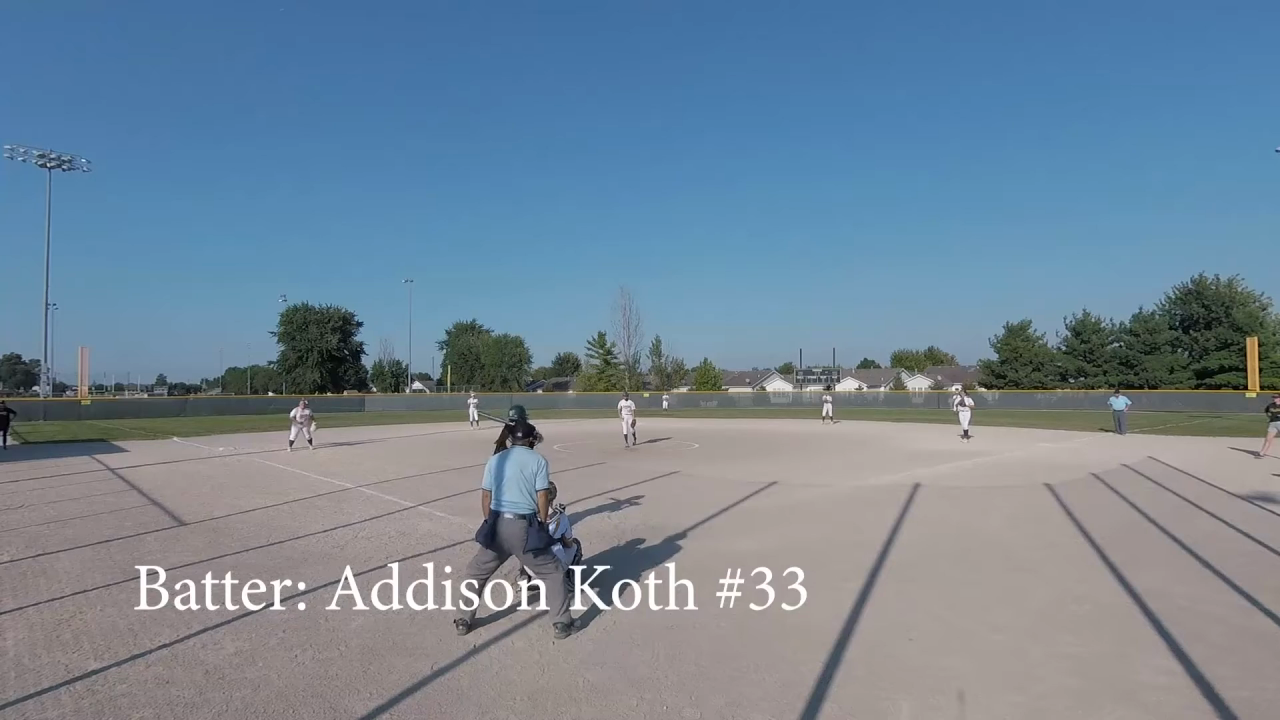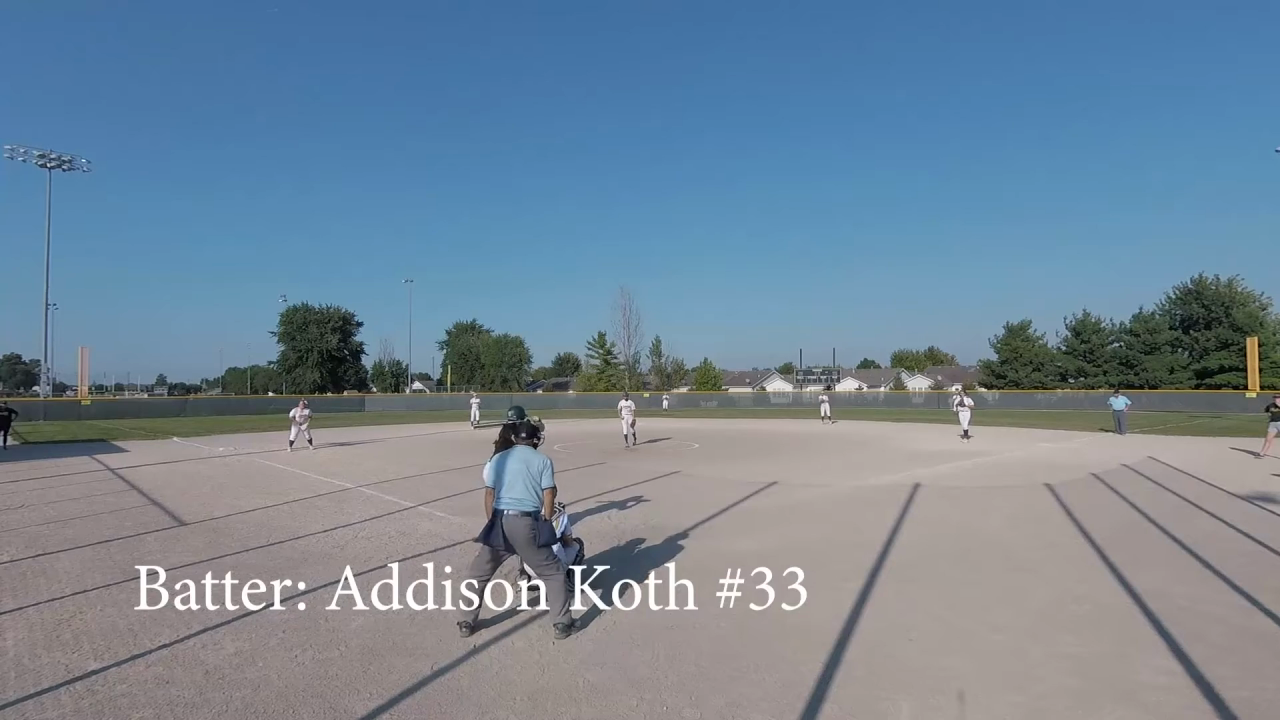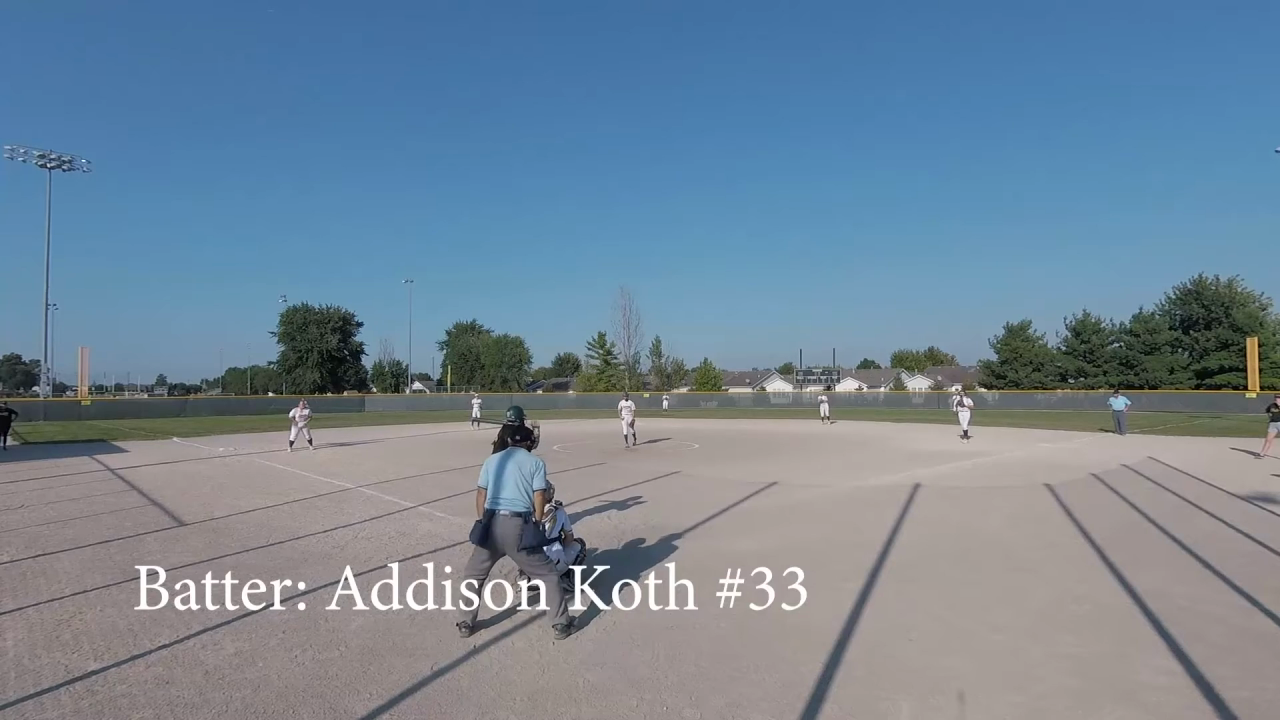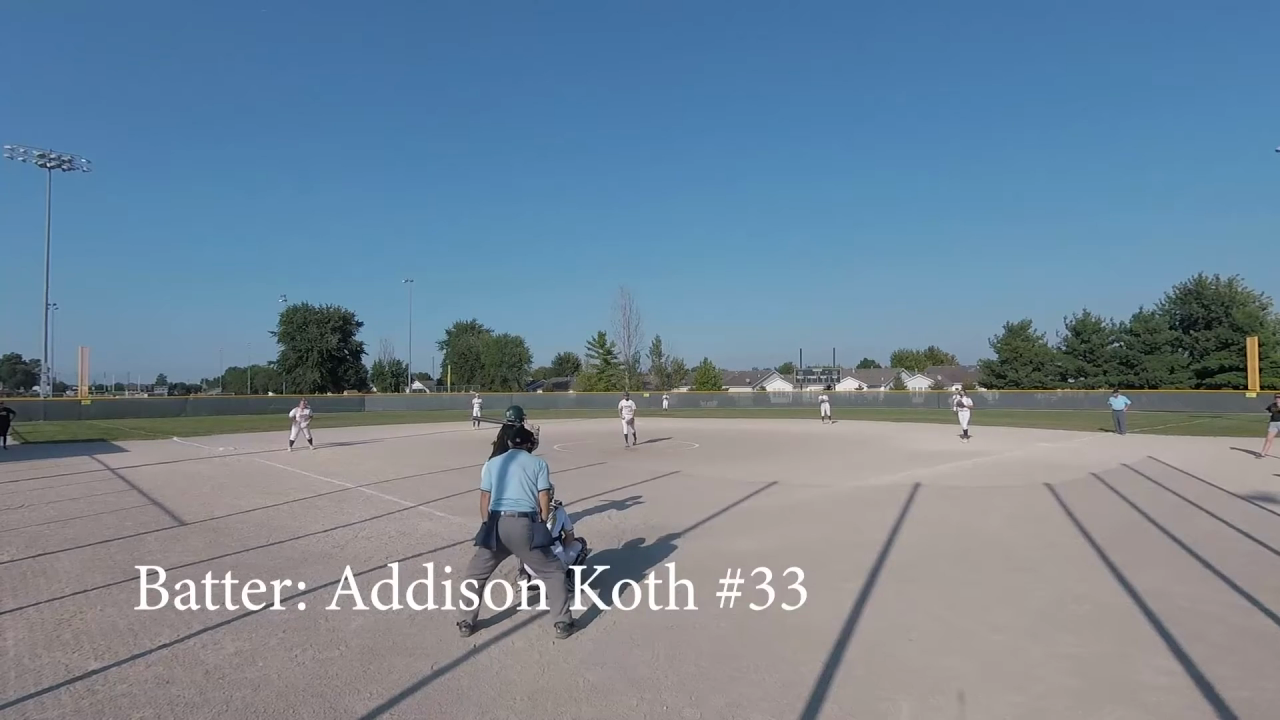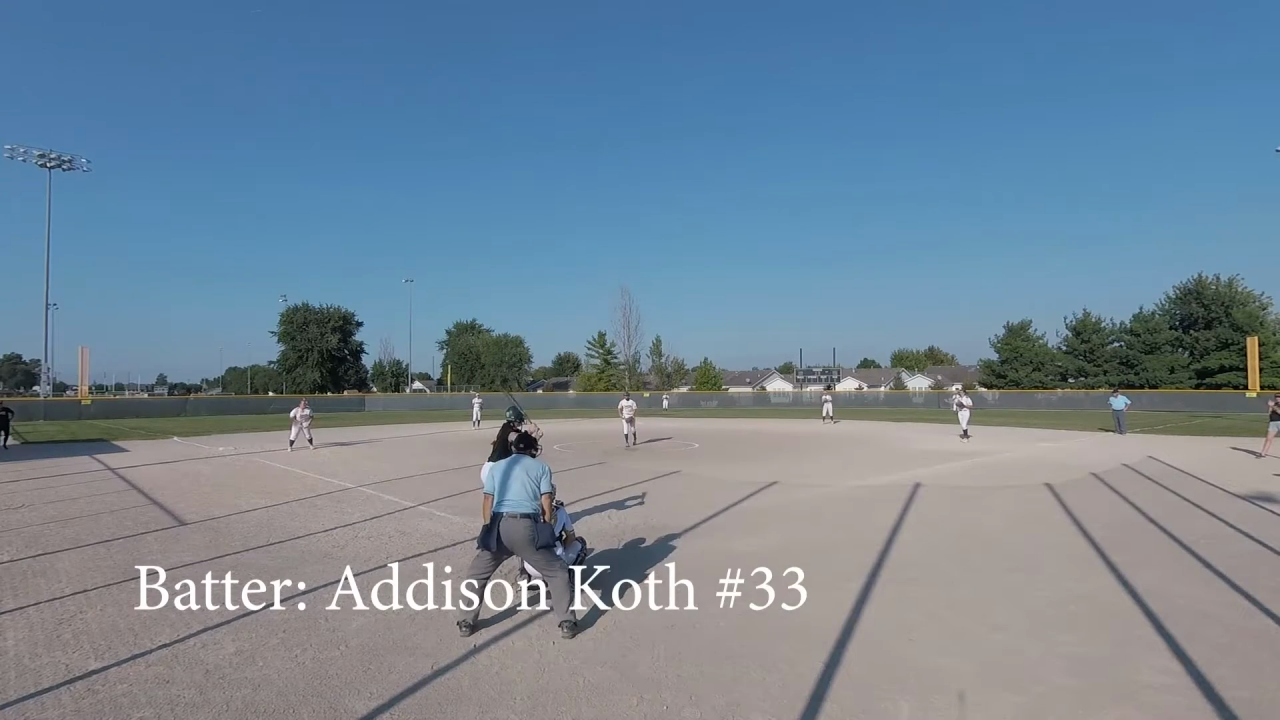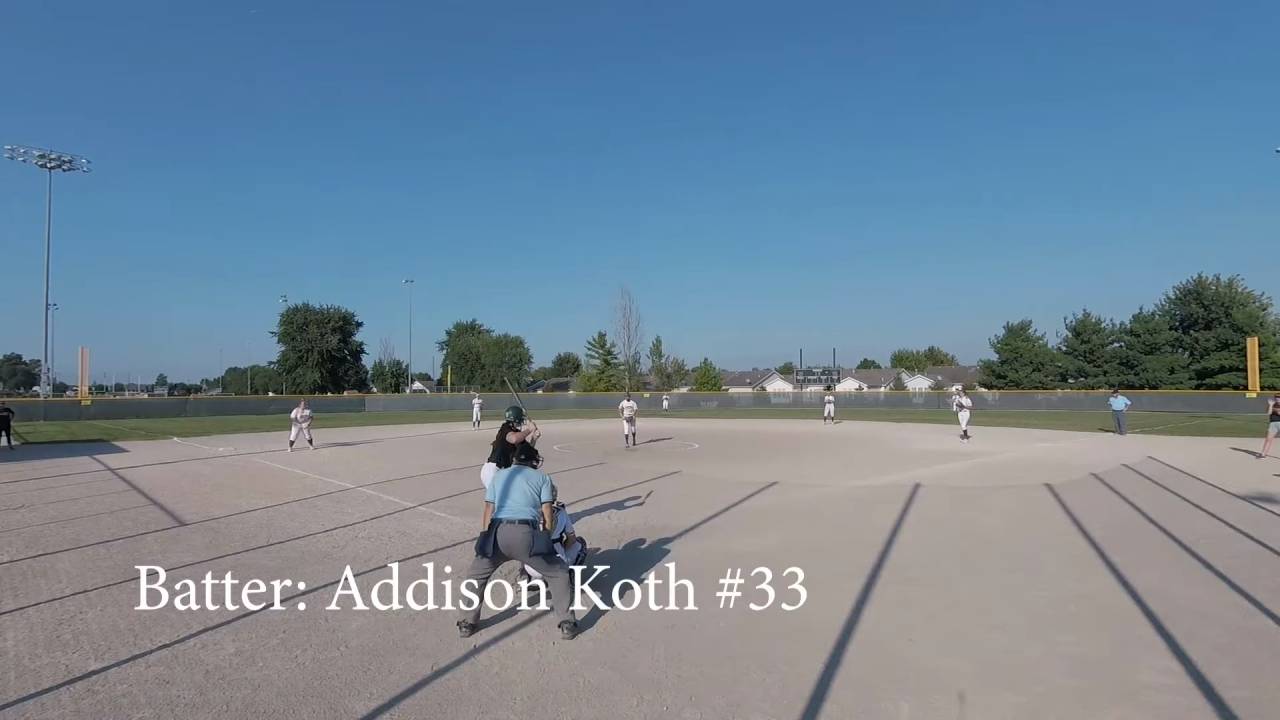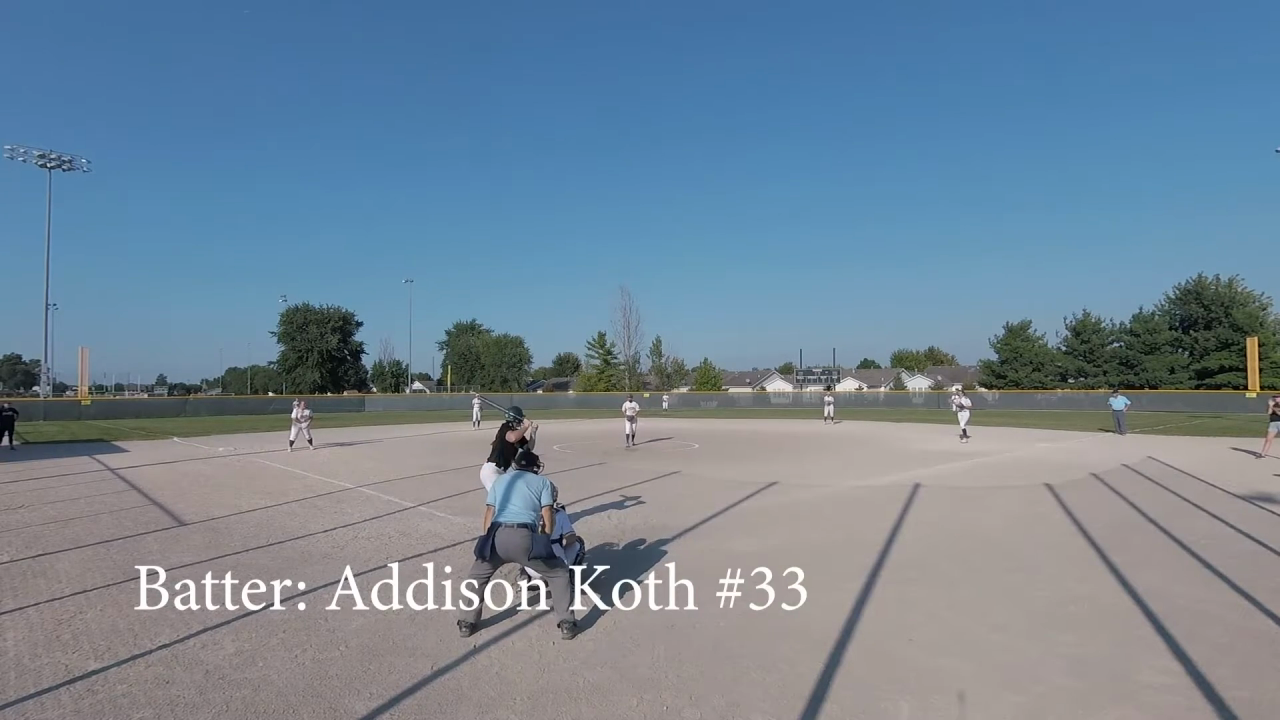
dt=0.3s
person 1, frame 1
left shoulder: (495, 460)
right shoulder: (538, 460)
left elbow: (486, 496)
right elbow: (543, 497)
right wrist: (543, 523)
left hip: (497, 525)
right hip: (524, 526)
left knee: (476, 573)
right knee: (553, 572)
left ankle: (464, 620)
right ankle: (561, 623)
person 1, frame 2
left shoulder: (498, 458)
right shoulder: (543, 460)
left elbow: (489, 494)
right elbow: (549, 496)
right wrist: (546, 522)
left hip: (500, 523)
right hip: (528, 524)
left knee: (478, 573)
right knee: (553, 574)
left ankle: (466, 622)
right ankle: (561, 624)
person 1, frame 3
left shoulder: (492, 460)
right shoulder: (536, 462)
left elbow: (481, 494)
right elbow: (539, 497)
left wrist: (482, 523)
right wrist: (537, 525)
left hip: (492, 523)
right hip: (519, 525)
left knee: (474, 574)
right knee: (547, 574)
left ankle: (466, 623)
right ankle: (560, 624)
person 1, frame 4
left shoulder: (493, 462)
right shoulder: (538, 463)
left elbow: (485, 497)
right elbow: (544, 497)
left wrist: (487, 525)
right wrist: (543, 525)
left hip: (497, 524)
right hip: (525, 525)
left knee: (476, 574)
right knee: (552, 572)
left ankle: (466, 622)
right ankle: (562, 623)
person 1, frame 5
left shoulder: (497, 466)
right shoulder: (541, 467)
left elbow: (487, 500)
right elbow: (546, 502)
left wrist: (488, 530)
left hip: (499, 526)
right hip: (527, 527)
left knee: (477, 574)
right knee: (557, 572)
left ankle: (466, 622)
right ankle: (567, 623)
person 1, frame 6
left shoulder: (499, 475)
right shoulder: (542, 478)
left elbow: (489, 508)
right elbow: (547, 511)
left wrist: (486, 537)
left hip: (498, 532)
right hip: (526, 533)
left knee: (476, 576)
right knee: (558, 573)
left ankle: (467, 623)
right ankle: (567, 624)
person 1, frame 7
left shoulder: (500, 480)
right shoulder: (542, 482)
left elbow: (489, 512)
right elbow: (547, 514)
left wrist: (487, 541)
right wrist: (546, 543)
left hip: (498, 536)
right hip: (525, 537)
left knee: (477, 576)
right knee: (559, 573)
left ankle: (467, 623)
right ankle: (566, 623)
